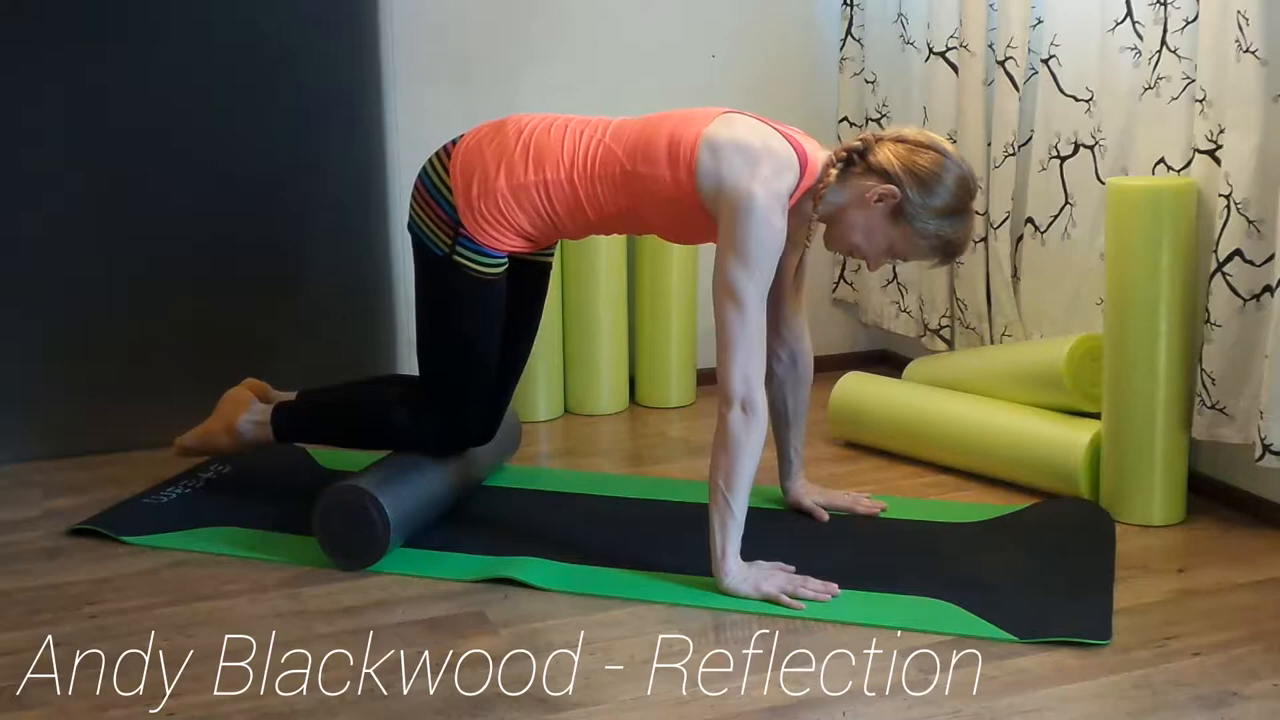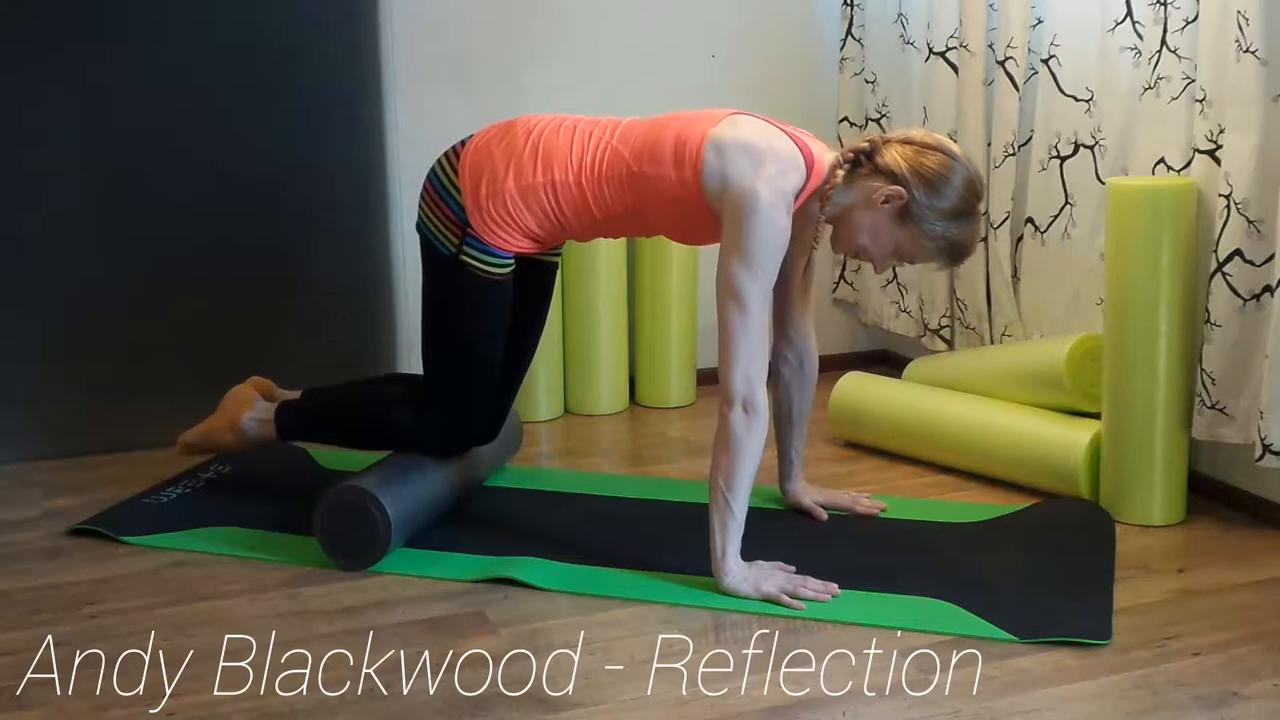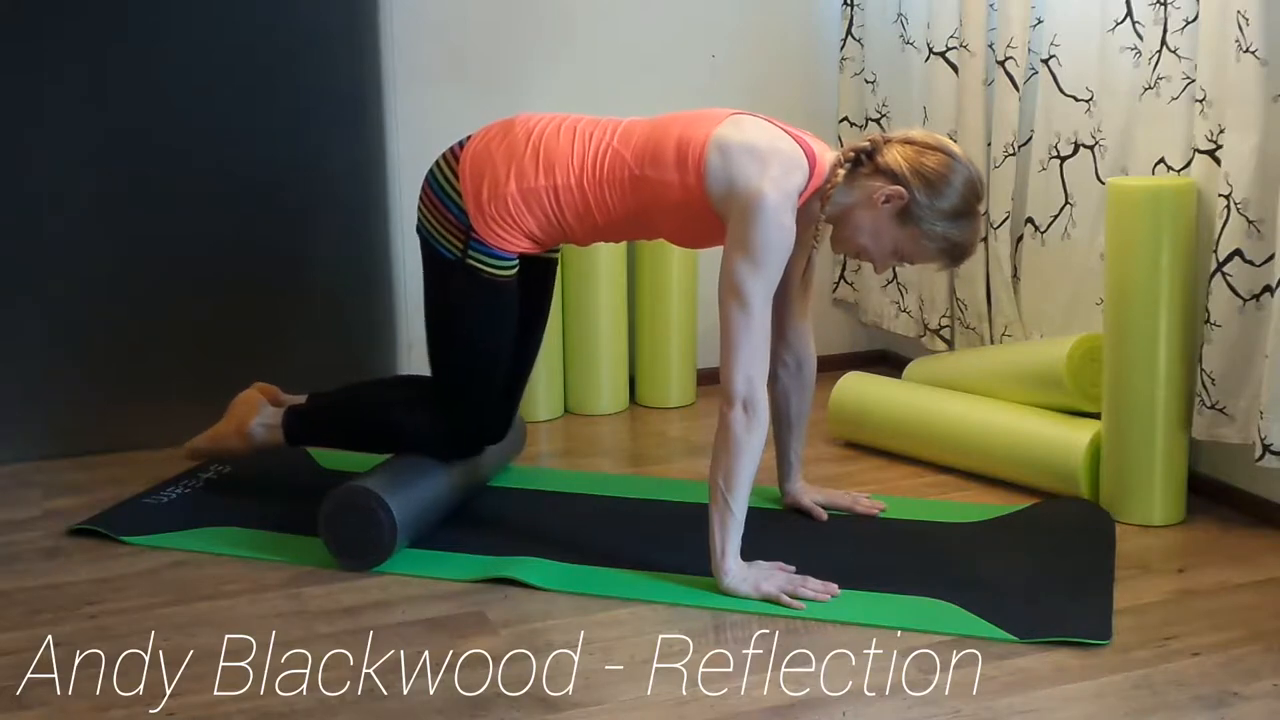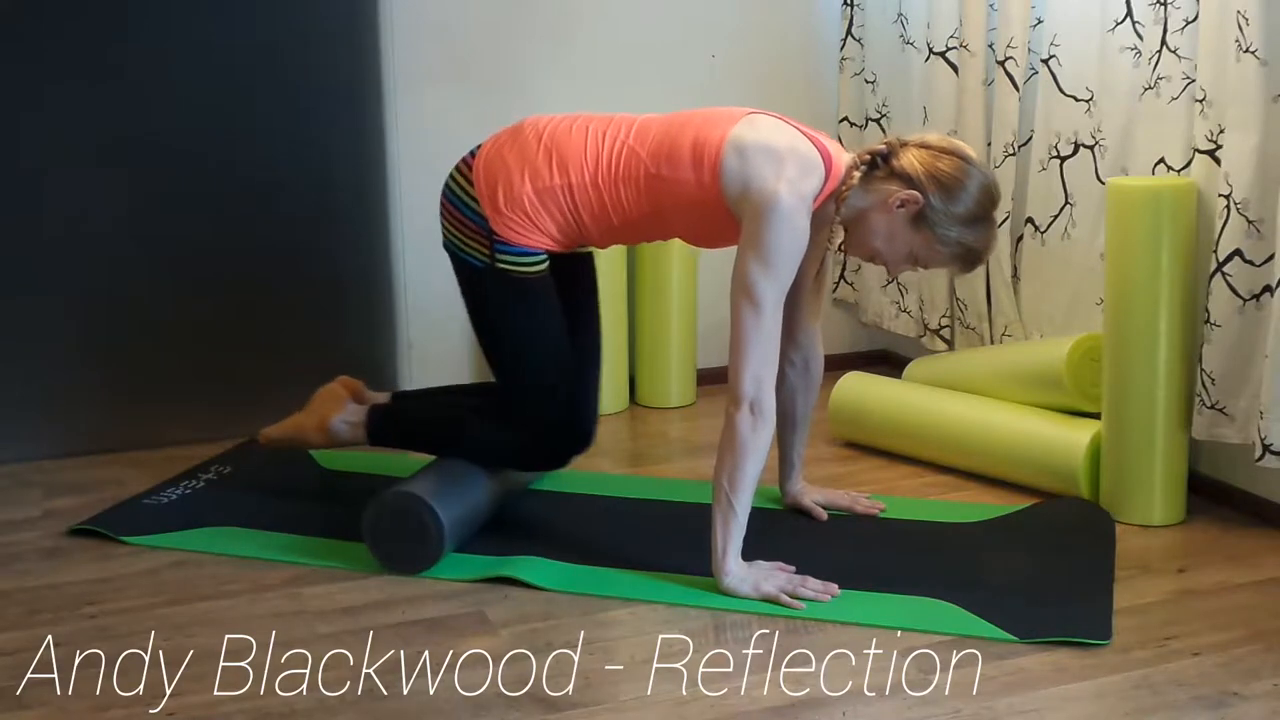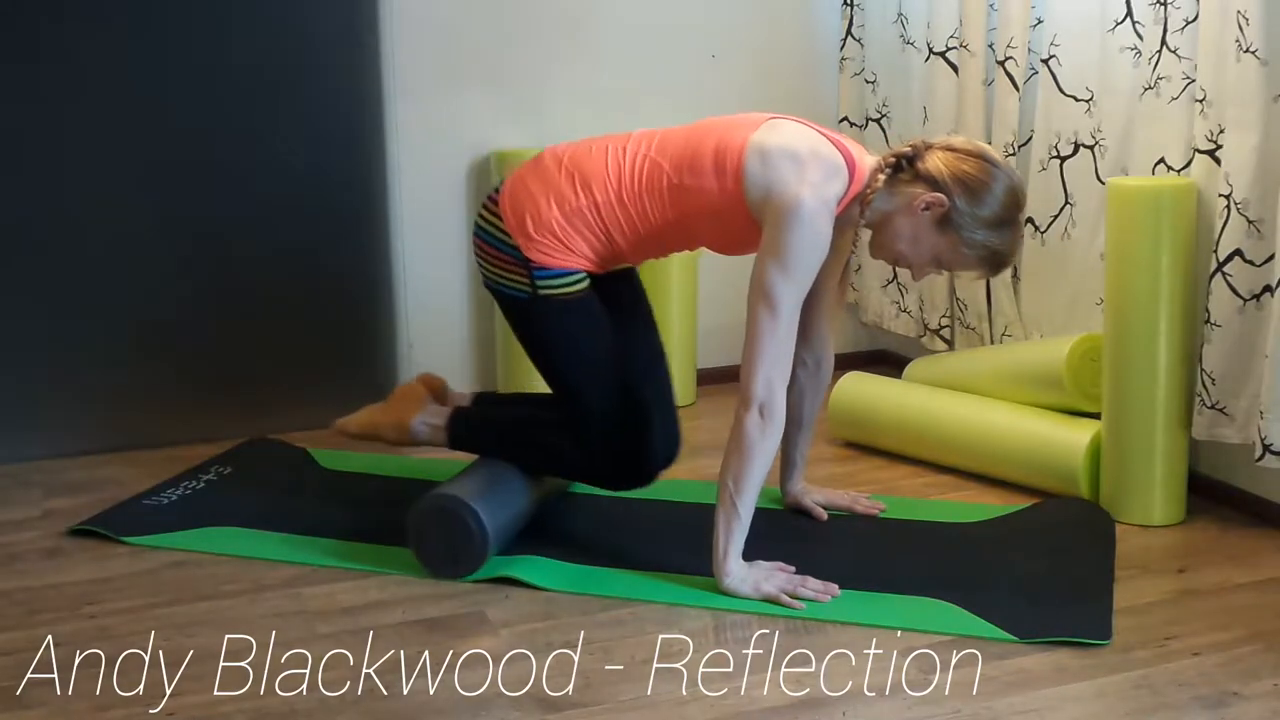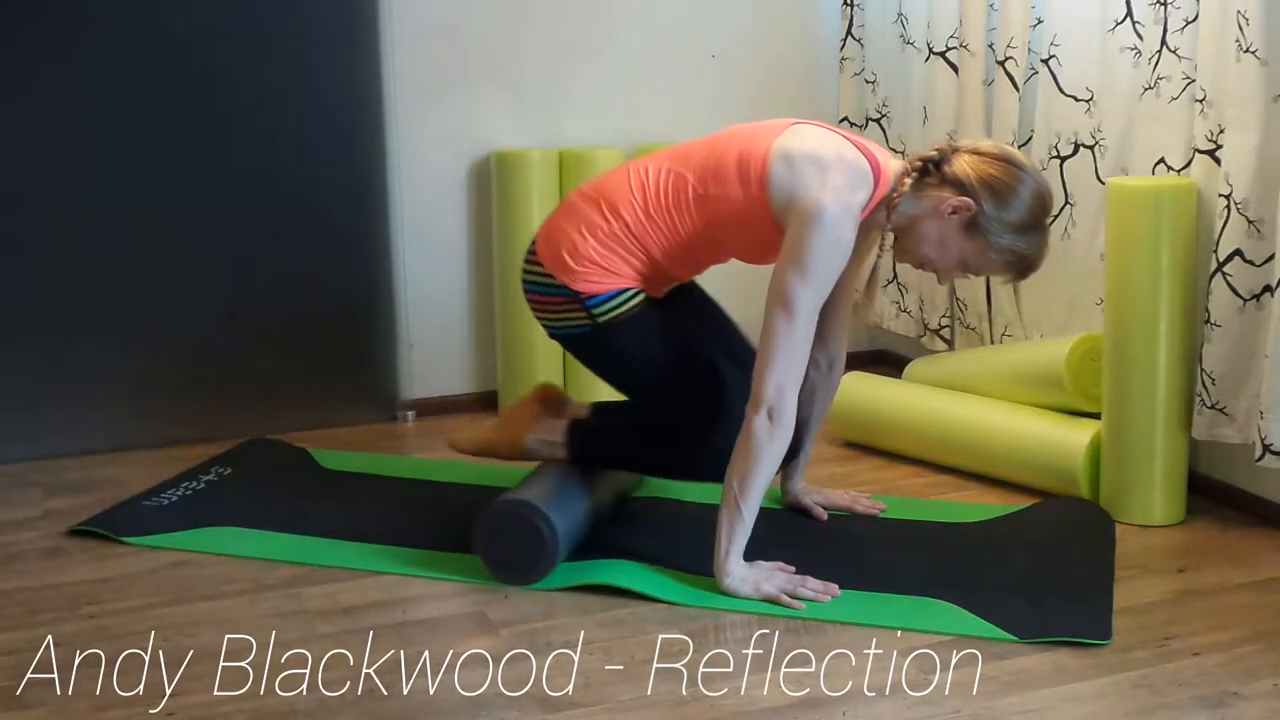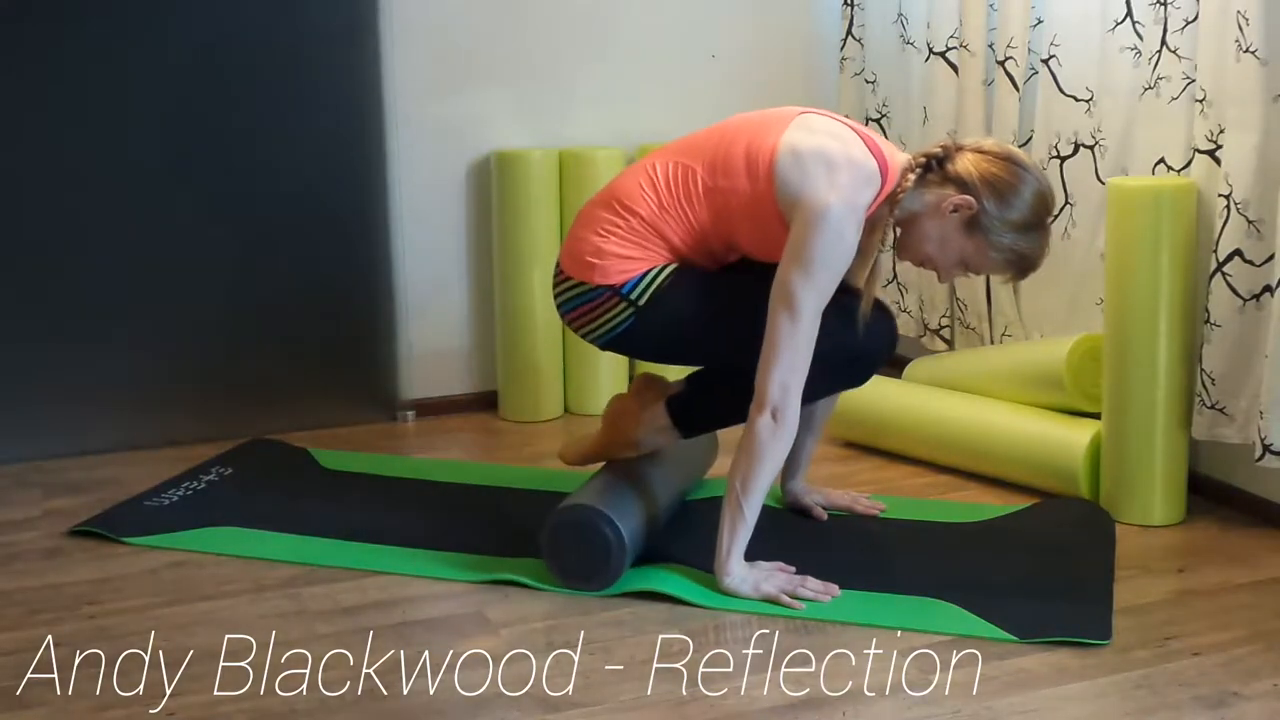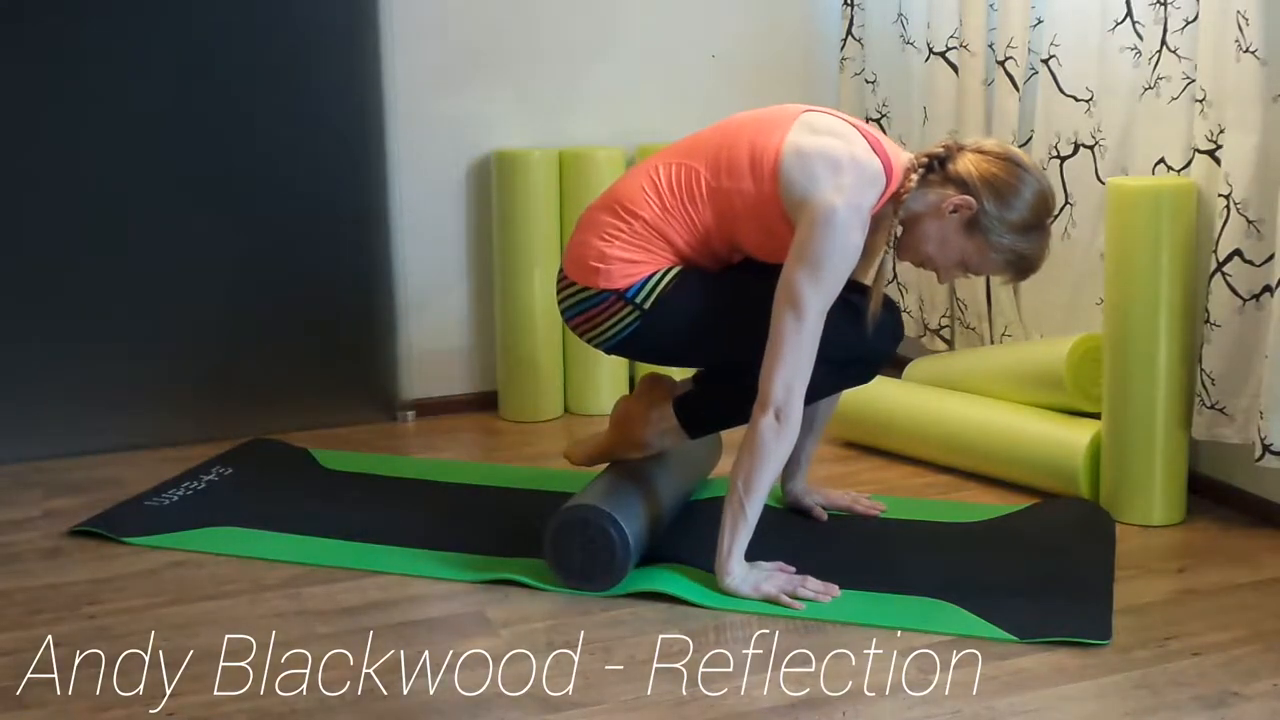
dt=0.4s
person 1, frame 1
left shoulder: (805, 181)
right shoulder: (763, 190)
left elbow: (788, 343)
right elbow: (741, 391)
left wrist: (794, 478)
right wrist: (728, 563)
left hip: (515, 201)
right hip: (474, 198)
left knee: (474, 419)
right knee: (450, 420)
left ankle: (276, 403)
right ankle: (257, 419)
person 1, frame 2
left shoulder: (813, 186)
right shoulder: (770, 191)
left elbow: (794, 345)
right elbow: (742, 392)
left wrist: (794, 480)
right wrist: (729, 564)
left hip: (523, 200)
right hip: (482, 199)
left knee: (477, 419)
right knee: (453, 421)
left ankle: (279, 401)
right ankle: (258, 418)
person 1, frame 3
left shoulder: (813, 185)
right shoulder: (773, 195)
left elbow: (792, 346)
right elbow: (744, 393)
left wrist: (793, 481)
right wrist: (729, 564)
left hip: (519, 194)
right hip: (482, 201)
left knee: (484, 420)
right knee: (461, 424)
left ankle: (287, 404)
right ankle: (269, 423)
person 1, frame 4
left shoulder: (829, 187)
right shoulder: (787, 197)
left elbow: (801, 349)
right elbow: (752, 395)
left wrist: (793, 480)
right wrist: (728, 563)
left hip: (544, 199)
right hip: (501, 204)
left knee: (566, 425)
right knee: (545, 436)
left ankle: (367, 404)
right ankle: (349, 421)
person 1, frame 5
left shoulder: (850, 190)
right shoulder: (810, 200)
left elbow: (813, 353)
right elbow: (761, 397)
left wrist: (794, 481)
right wrist: (730, 563)
left hip: (582, 227)
right hip: (536, 233)
left knee: (650, 443)
right knee: (626, 456)
left ankle: (451, 406)
right ankle: (431, 421)
person 1, frame 6
left shoulder: (877, 190)
right shoulder: (835, 204)
left elbow: (825, 354)
right elbow: (774, 400)
left wrist: (795, 480)
right wrist: (730, 564)
left hip: (634, 259)
right hip: (585, 269)
left knee: (740, 414)
right knee: (741, 424)
left ankle: (566, 419)
right ankle: (551, 434)
person 1, frame 7
left shoulder: (883, 178)
right shoulder: (840, 200)
left elbow: (815, 358)
right elbow: (777, 396)
left wrist: (795, 480)
right wrist: (731, 565)
left hip: (655, 255)
right hip: (611, 276)
left knee: (832, 335)
right knee: (866, 338)
left ankle: (663, 403)
right ankle: (652, 418)
person 1, frame 8
left shoulder: (888, 179)
right shoulder: (844, 201)
left elbow: (824, 353)
right elbow: (779, 397)
left wrist: (794, 481)
right wrist: (731, 566)
left hip: (658, 256)
right hip: (616, 281)
left knee: (849, 331)
right knee: (869, 332)
left ankle: (671, 404)
right ankle: (661, 421)
